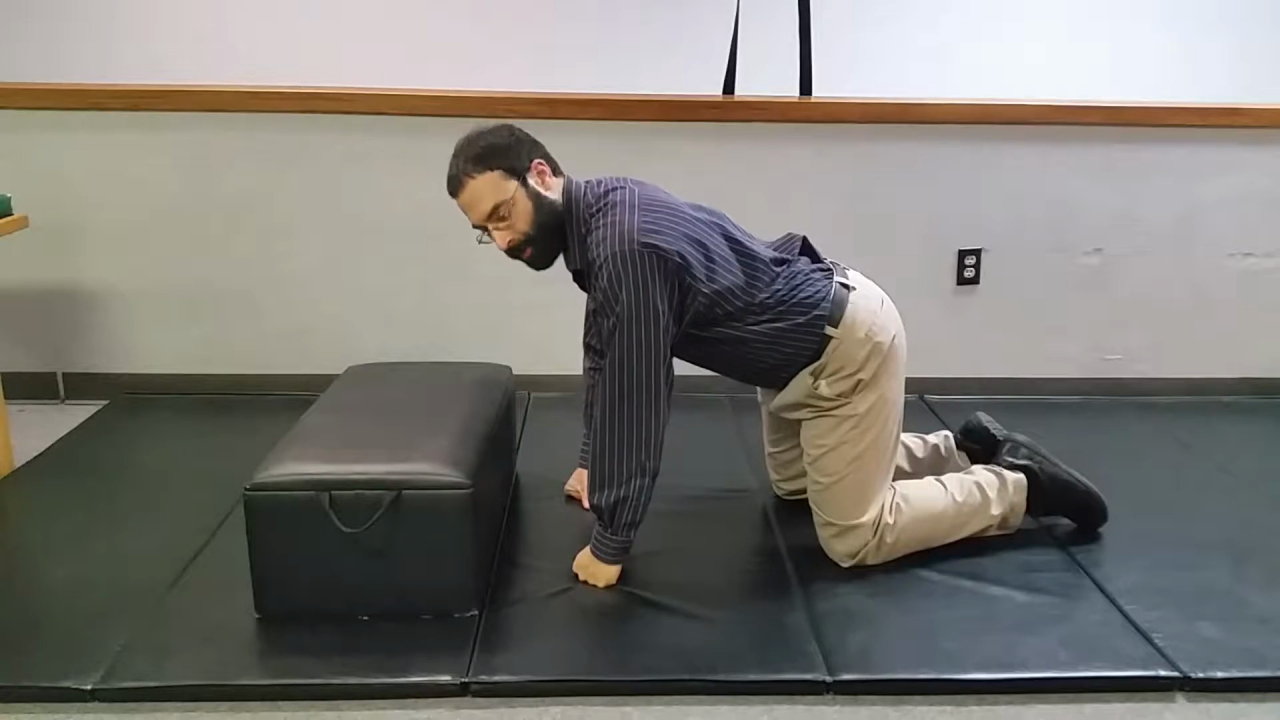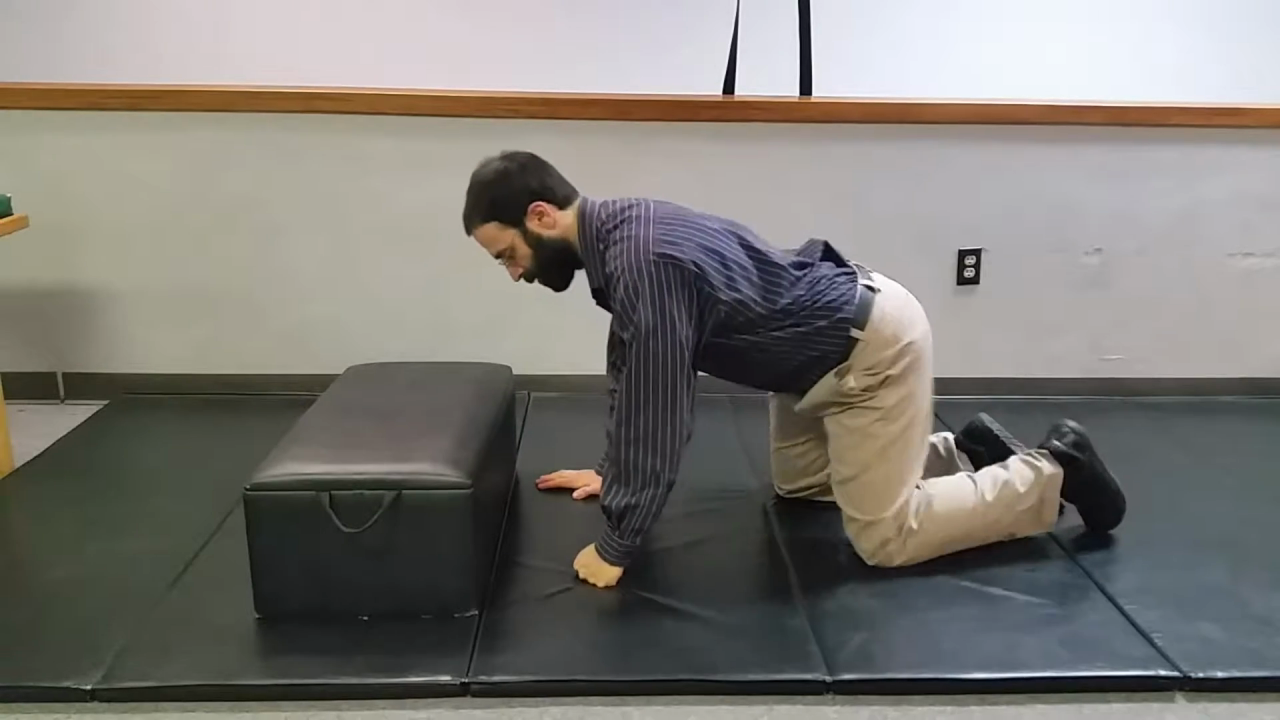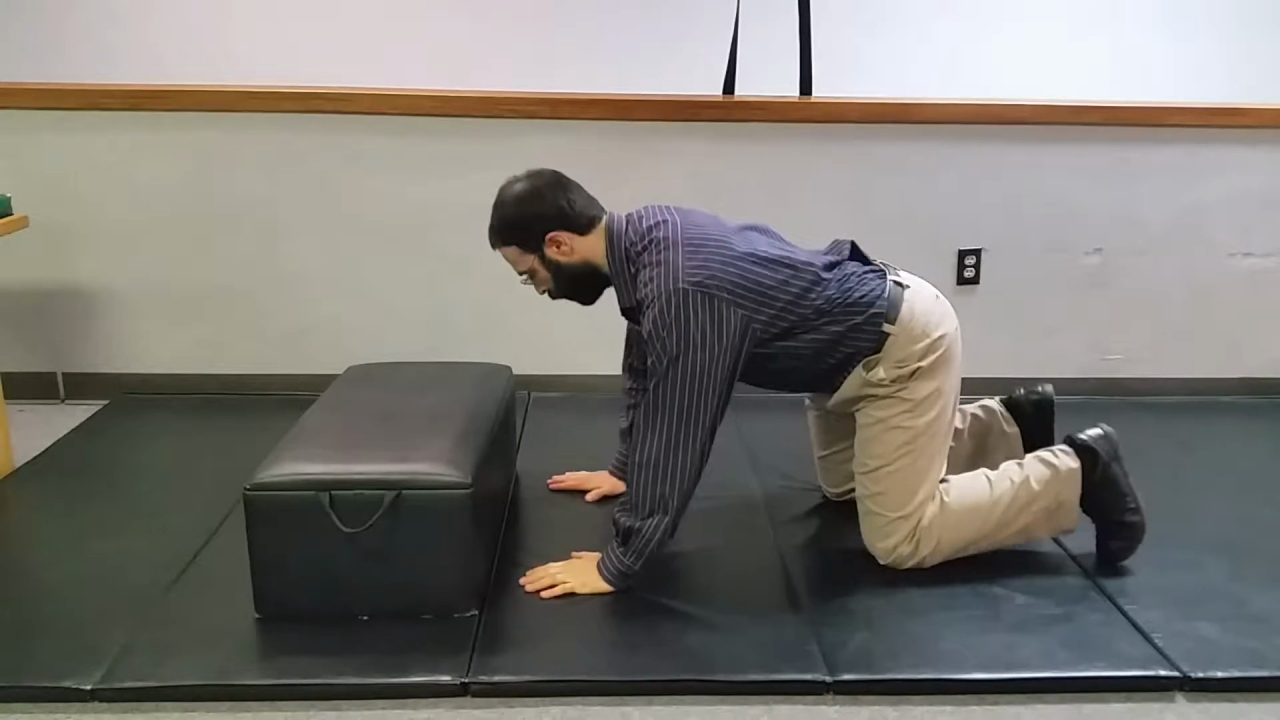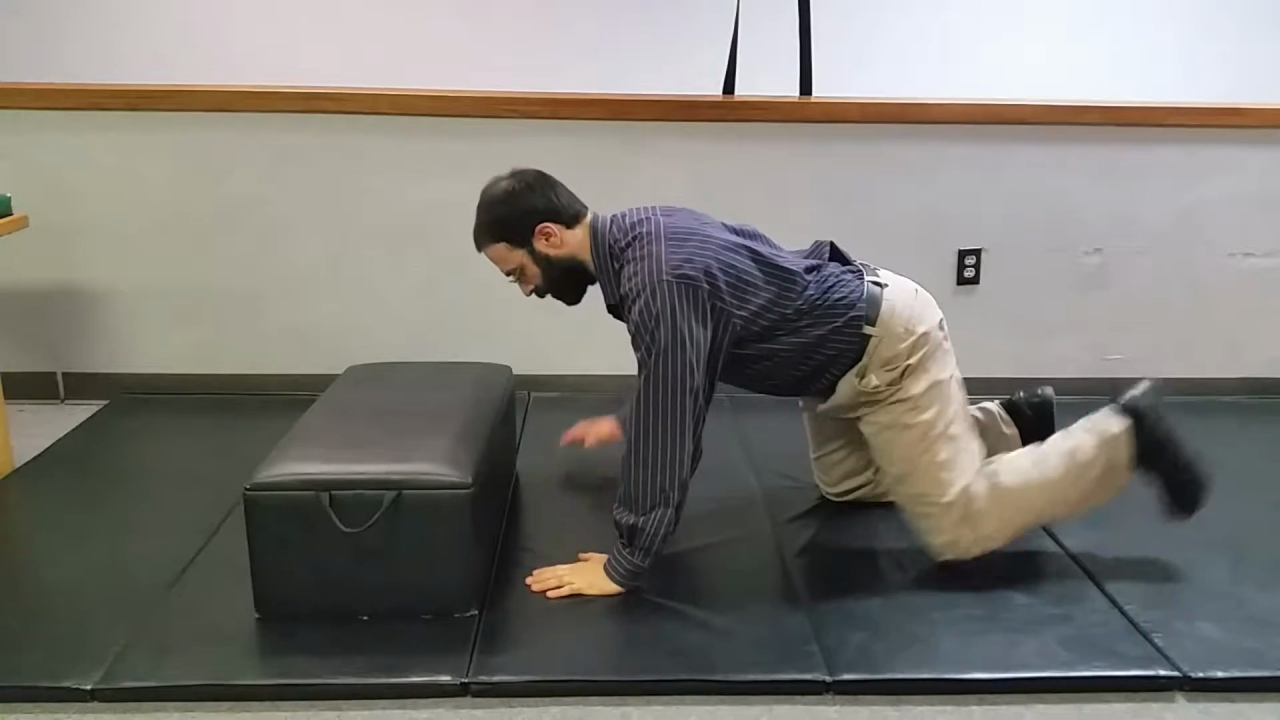
dt=1s
person 1, frame 1
left shoulder: (626, 246)
right shoulder: (600, 213)
left elbow: (635, 398)
right elbow: (604, 358)
left wrist: (609, 546)
right wrist: (593, 461)
left hip: (848, 344)
right hip: (811, 334)
left knee: (854, 537)
right knee: (795, 483)
left ankle: (1018, 483)
right ankle: (966, 450)
person 1, frame 2
left shoulder: (645, 263)
right shoulder: (621, 231)
left elbow: (659, 415)
right elbow: (631, 374)
left wrist: (614, 549)
right wrist: (610, 471)
left hip: (872, 345)
right hip: (838, 331)
left knee: (884, 537)
right knee: (799, 484)
left ankle: (1053, 470)
right ankle: (966, 453)
person 1, frame 3
left shoulder: (680, 287)
right shoulder: (645, 233)
left elbow: (678, 428)
right elbow: (647, 377)
left wrist: (616, 567)
right wrist: (621, 470)
left hip: (903, 343)
right hip: (864, 326)
left knee: (902, 539)
right knee: (845, 484)
left ankle: (1078, 471)
right ankle: (1011, 424)
person 1, frame 4
left shoulder: (656, 279)
right shoulder: (634, 233)
left elbow: (673, 430)
right elbow: (680, 377)
left wrist: (622, 566)
right wrist: (627, 419)
left hip: (889, 342)
right hip: (851, 336)
left knee: (961, 524)
right knee: (848, 483)
left ankle: (1123, 436)
right ankle: (1006, 420)
